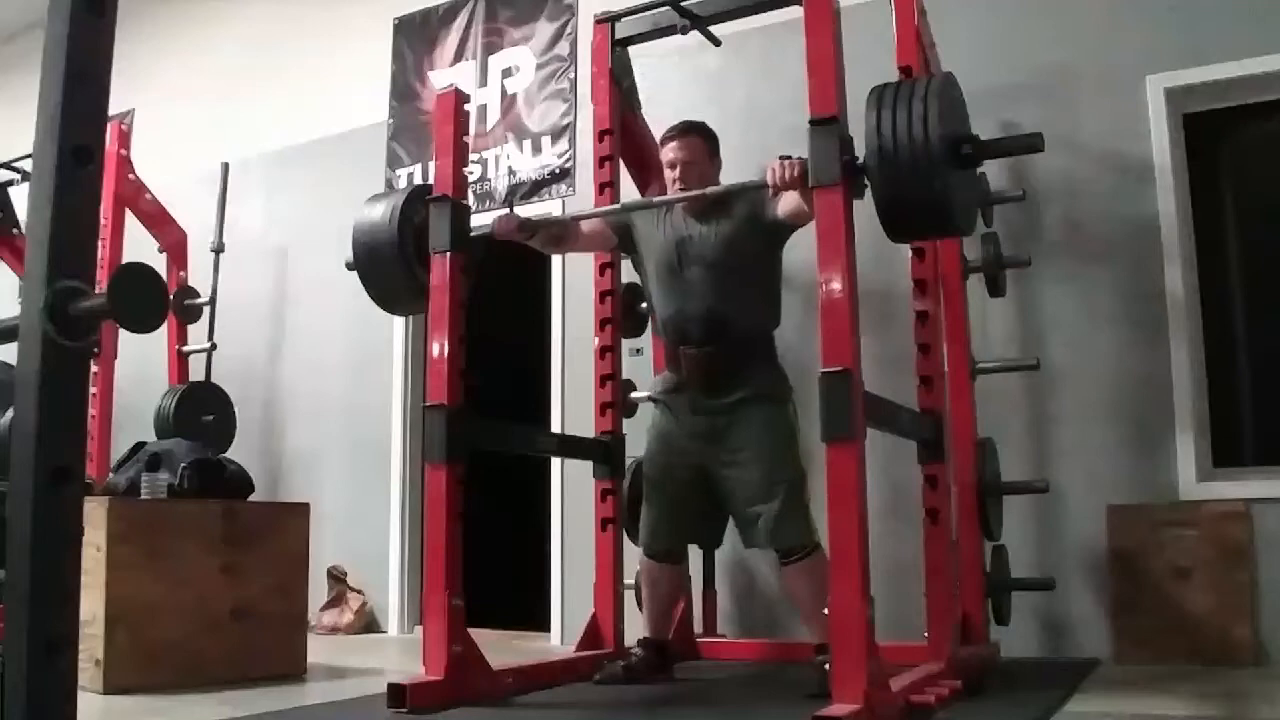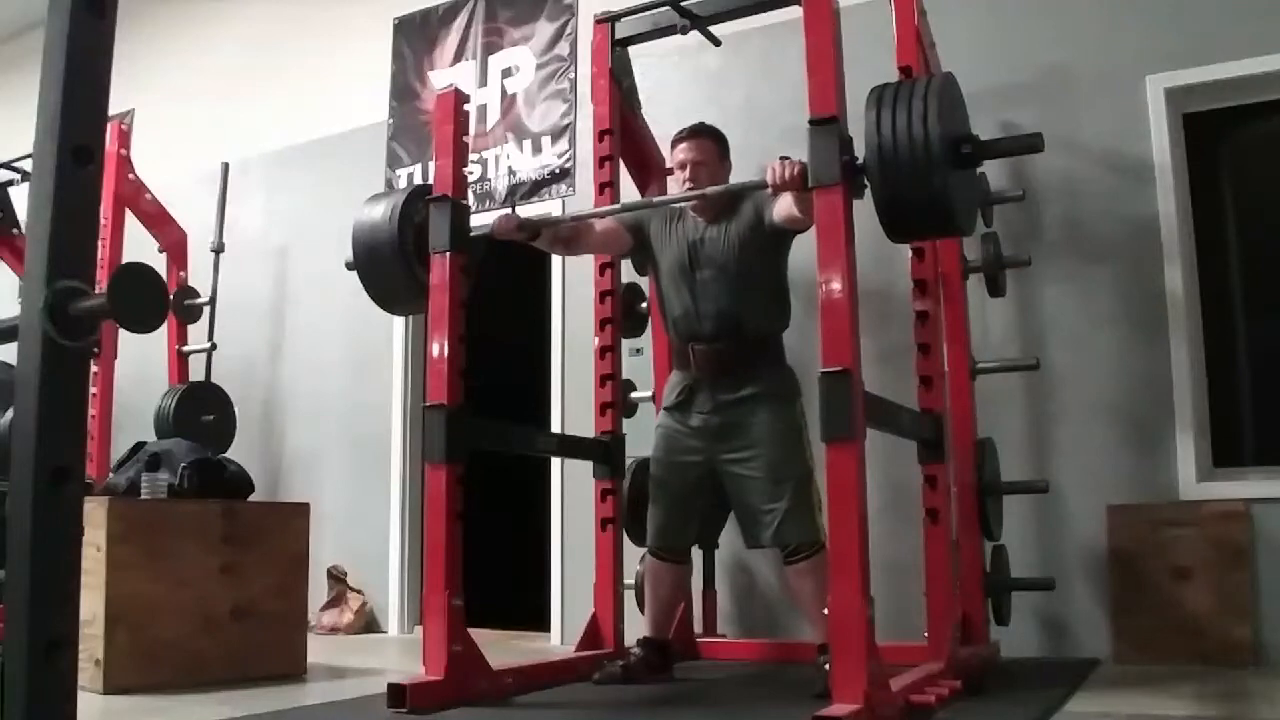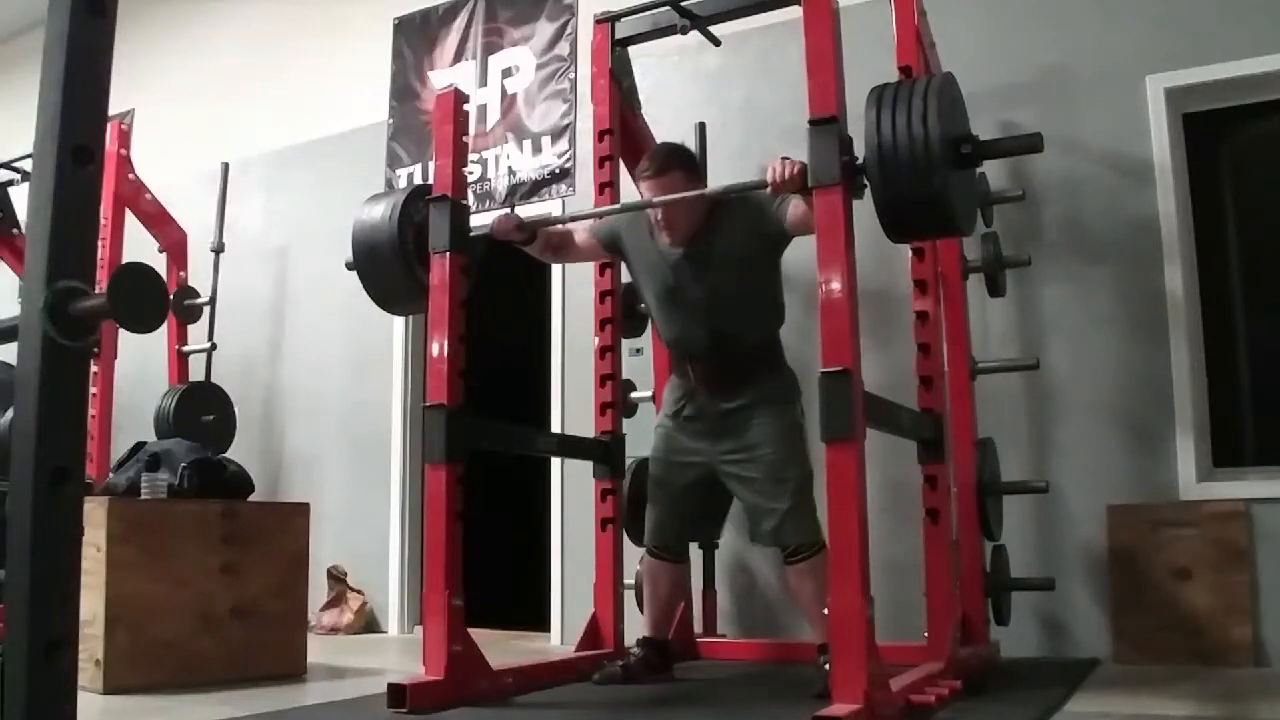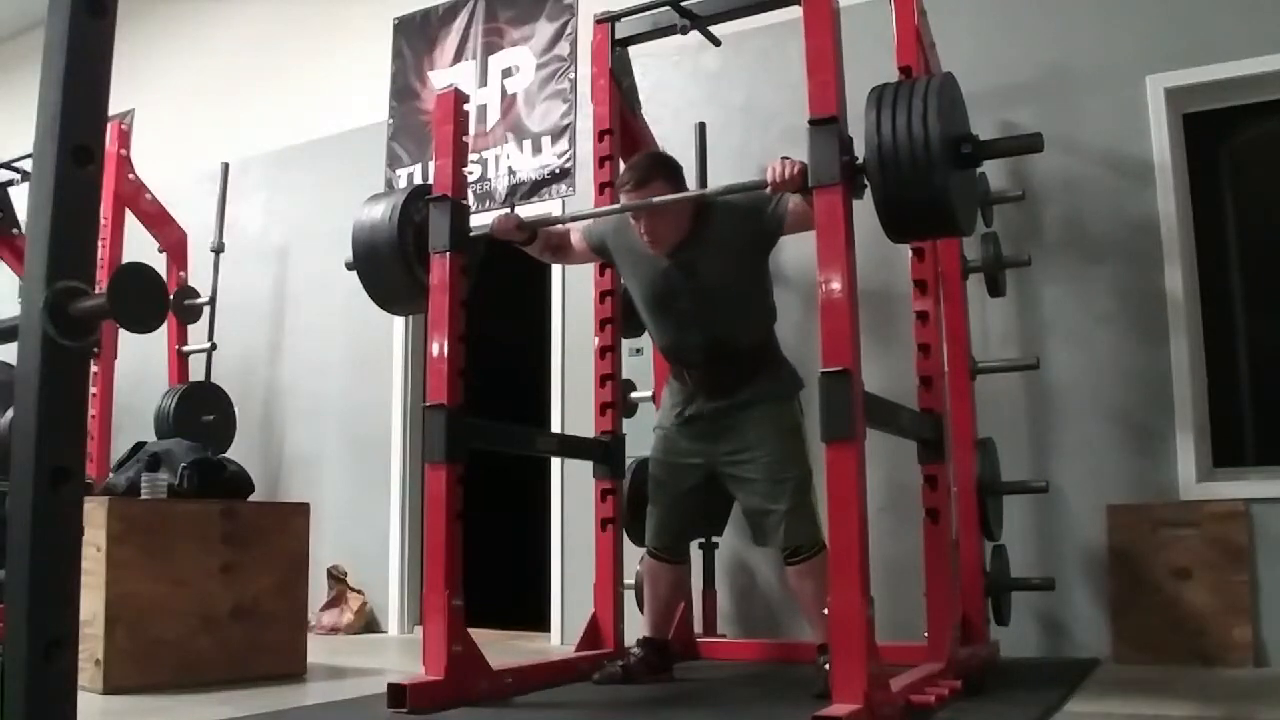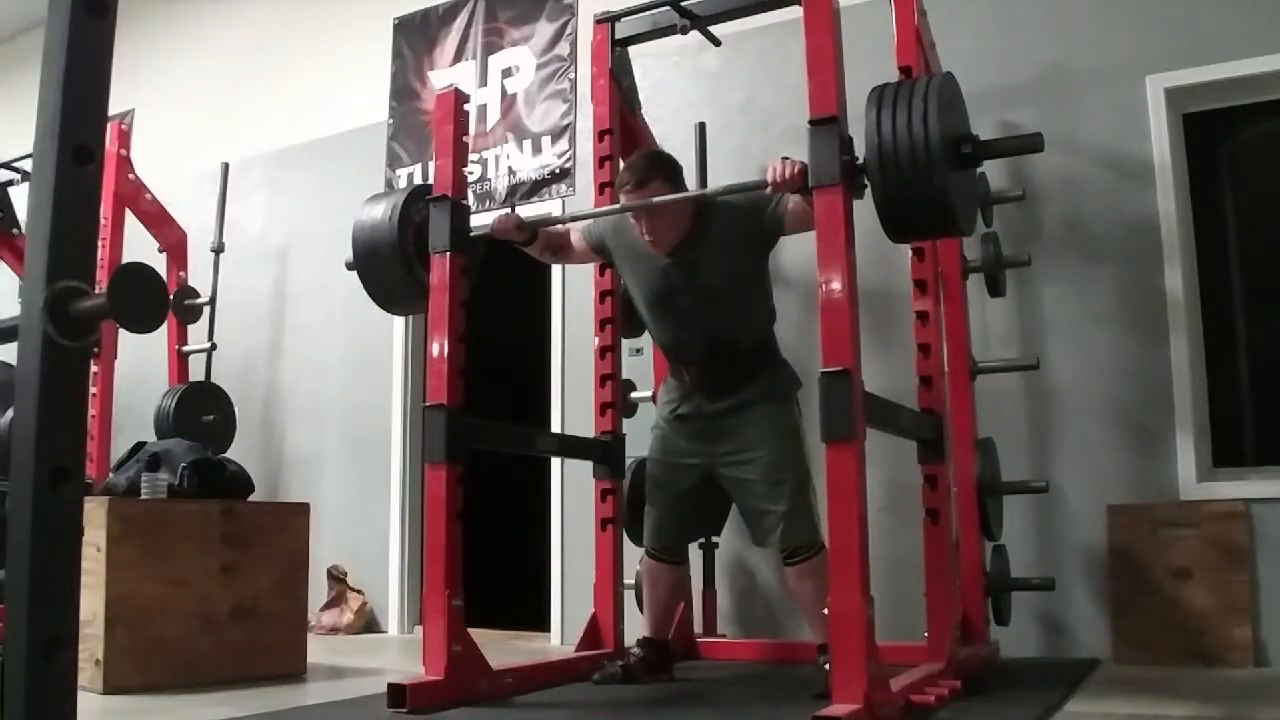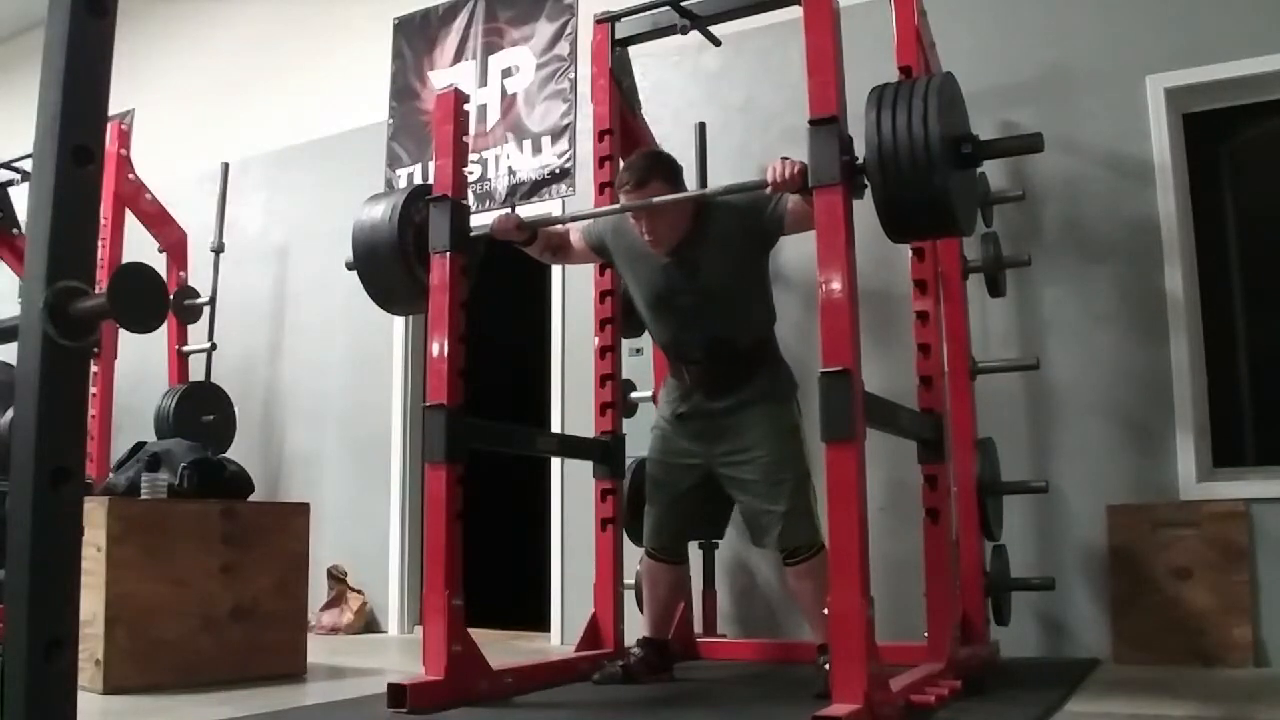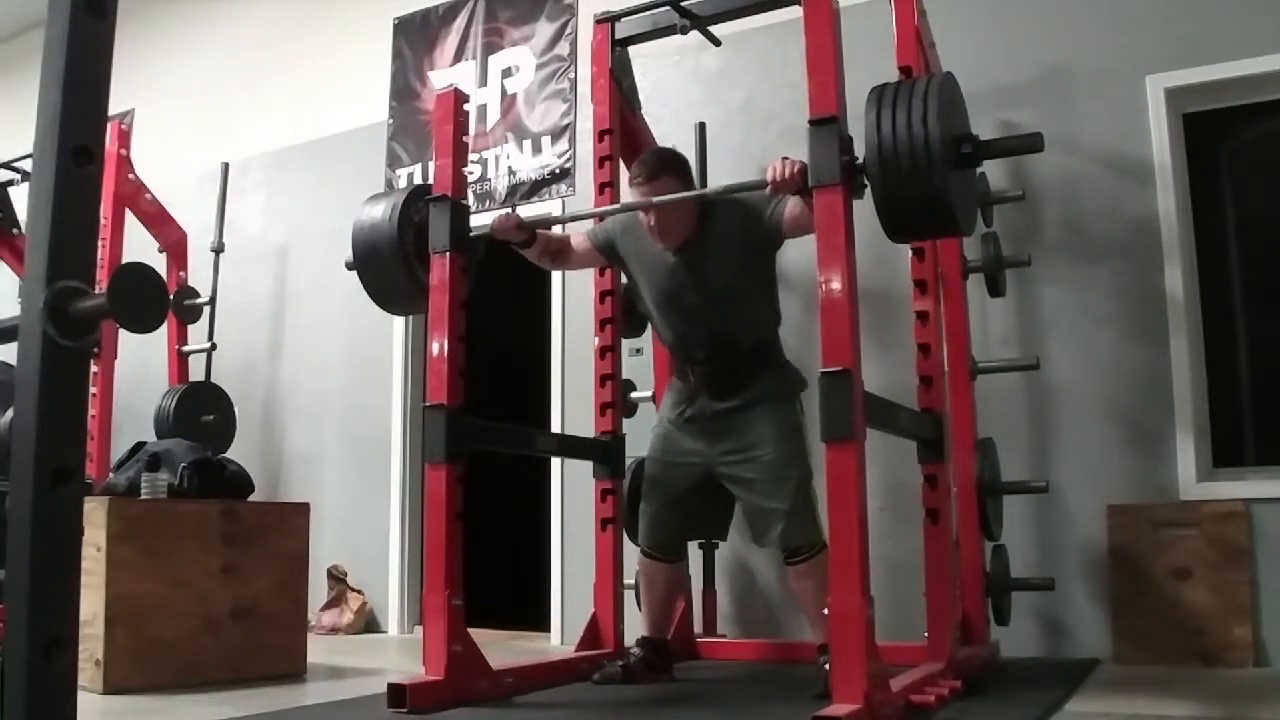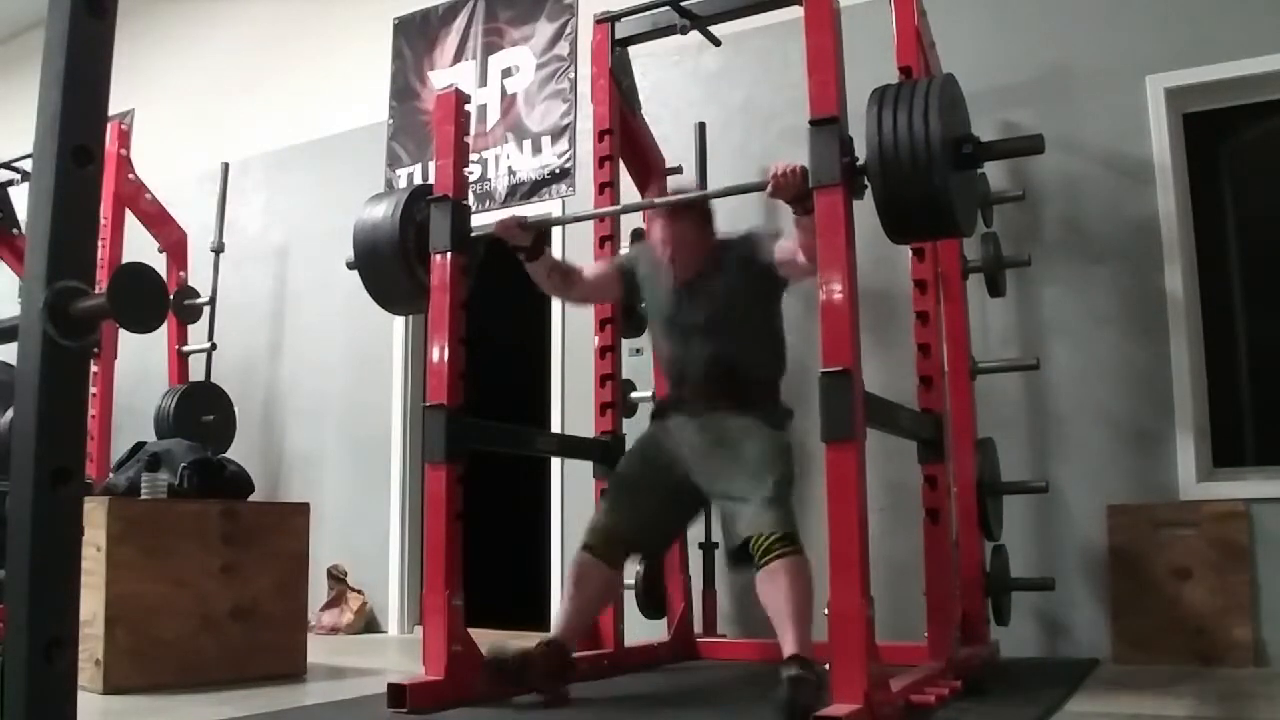
dt=0.5s
person 1, frame 1
left shoulder: (751, 208)
right shoulder: (643, 220)
left elbow: (806, 203)
right elbow: (570, 234)
left wrist: (801, 176)
right wrist: (525, 229)
left hip: (749, 401)
right hip: (677, 403)
left knee: (787, 536)
right knee: (660, 538)
left ankle: (829, 653)
right ankle: (653, 649)
person 1, frame 2
left shoulder: (758, 209)
right shoulder: (656, 223)
left elbow: (802, 209)
right elbow: (582, 236)
left wrist: (799, 181)
right wrist: (529, 231)
left hip: (758, 399)
right hip: (685, 399)
left knee: (794, 535)
right knee: (665, 535)
left ankle: (831, 653)
right ankle: (653, 648)
person 1, frame 3
left shoulder: (749, 215)
right shoulder: (632, 230)
left elbow: (819, 214)
right elbow: (565, 242)
left wrist: (803, 185)
right wrist: (524, 234)
left hip: (757, 402)
right hip: (685, 403)
left knee: (793, 532)
right knee: (662, 534)
left ankle: (831, 652)
right ankle: (654, 648)
person 1, frame 4
left shoulder: (741, 217)
right shoulder: (618, 234)
left elbow: (819, 211)
right elbow: (561, 244)
left wrist: (804, 181)
right wrist: (522, 234)
left hip: (757, 400)
right hip: (685, 403)
left knee: (794, 533)
right knee: (663, 534)
left ankle: (831, 652)
right ankle: (653, 649)
person 1, frame 5
left shoulder: (739, 216)
right shoulder: (617, 234)
left elbow: (822, 210)
right elbow: (560, 244)
left wrist: (803, 182)
right wrist: (523, 234)
left hip: (755, 401)
right hip: (682, 404)
left knee: (793, 534)
right knee: (661, 535)
left ankle: (830, 653)
right ankle: (653, 649)
person 1, frame 6
left shoulder: (739, 217)
right shoulder: (616, 233)
right elbow: (560, 244)
left wrist: (803, 180)
right wrist: (523, 235)
left hip: (754, 401)
right hip: (682, 405)
left knee: (792, 533)
right knee: (660, 535)
left ankle: (830, 653)
right ankle: (653, 649)
person 1, frame 7
left shoulder: (743, 217)
right shoulder: (626, 233)
left elbow: (821, 215)
right elbow: (563, 251)
left wrist: (802, 185)
right wrist: (524, 236)
left hip: (758, 401)
right hip: (687, 404)
left knee: (794, 531)
right knee: (657, 531)
left ankle: (831, 653)
right ankle: (653, 649)
person 1, frame 8
left shoulder: (749, 257)
right shoulder: (644, 263)
left elbow: (811, 259)
right elbow: (577, 285)
left wrist: (801, 204)
right wrist: (530, 250)
left hip: (747, 426)
right hip: (677, 426)
left knee: (768, 532)
right knee: (607, 530)
left ankle: (800, 670)
right ankle: (554, 655)
